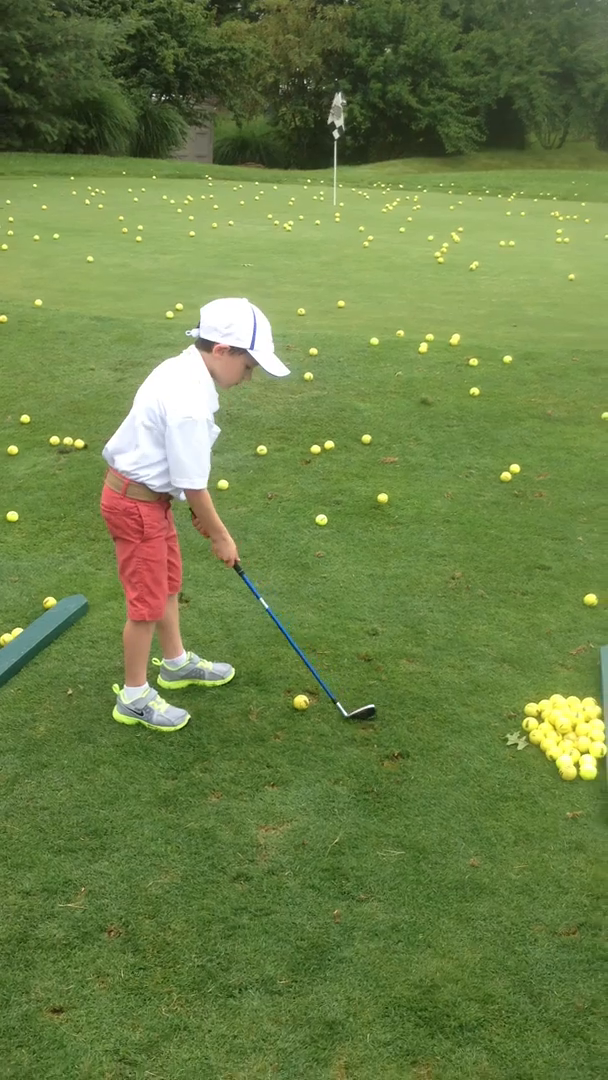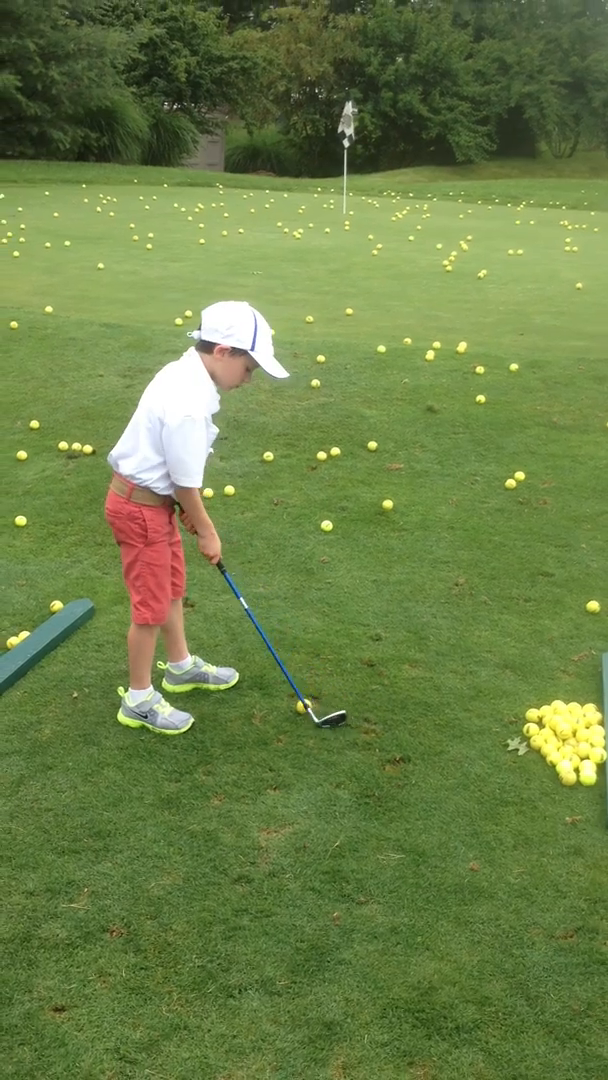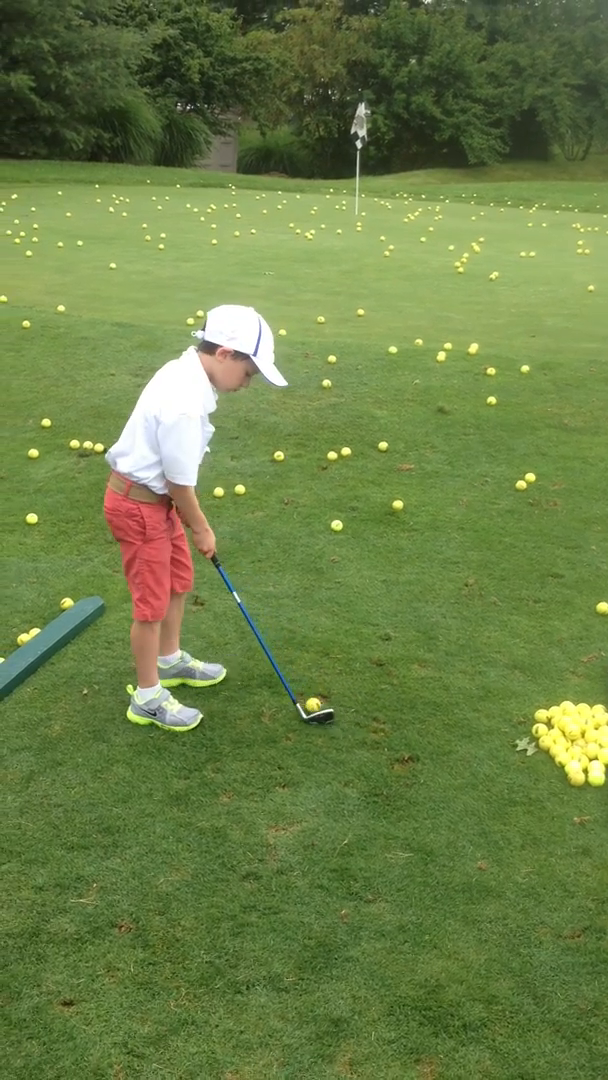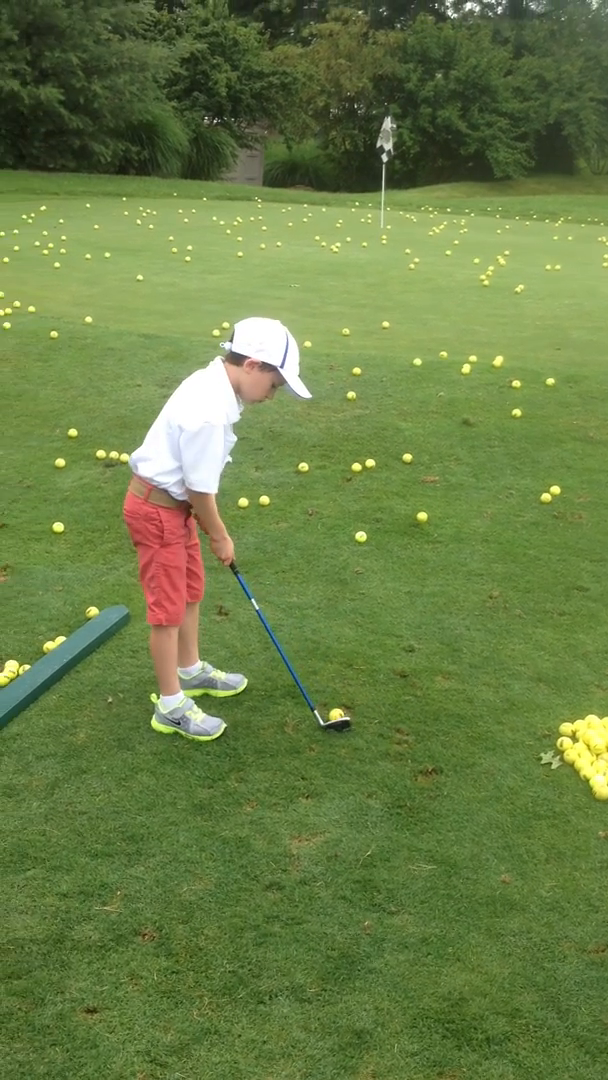
dt=0.3s
person 1, frame 1
left shoulder: (181, 368)
right shoulder: (189, 402)
right elbow: (193, 484)
left wrist: (200, 511)
right wrist: (221, 536)
left hip: (148, 493)
right hip: (135, 503)
left knee: (167, 583)
right knee: (147, 599)
left ankle: (176, 663)
right ankle: (134, 696)
person 1, frame 2
left shoulder: (184, 373)
right shoulder: (187, 404)
right elbow: (185, 483)
left wrist: (190, 508)
right wrist: (207, 532)
left hip: (154, 497)
right hip: (139, 506)
left knee: (171, 588)
right knee: (151, 603)
left ankle: (181, 666)
right ankle: (138, 699)
person 1, frame 3
left shoulder: (185, 372)
right shoulder: (184, 403)
right elbow: (180, 481)
left wrist: (191, 512)
right wrist: (201, 528)
left hip: (156, 495)
right hip: (137, 504)
left knee: (178, 581)
right knee: (151, 601)
left ankle: (170, 660)
right ankle: (147, 696)
person 1, frame 4
left shoulder: (212, 383)
right shoulder: (209, 412)
right elbow: (199, 488)
left wrist: (210, 516)
right wrist: (220, 537)
left hip: (174, 501)
right hip: (155, 508)
left knee: (190, 592)
right knee: (168, 606)
left ankle: (190, 671)
right ankle: (170, 705)
